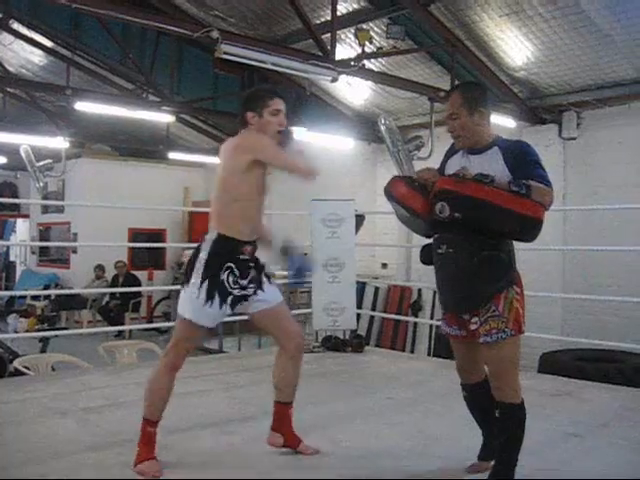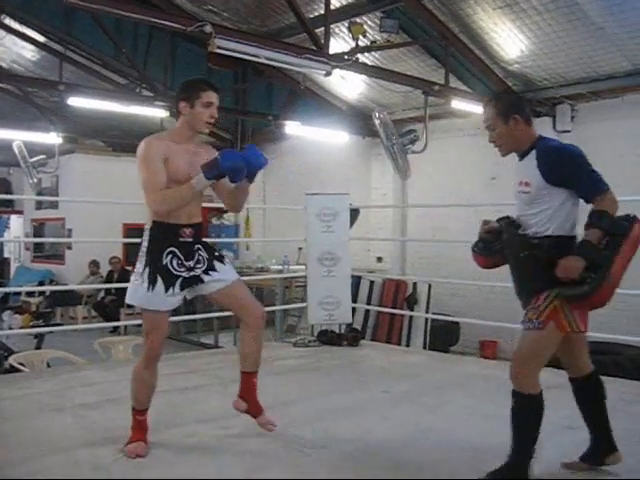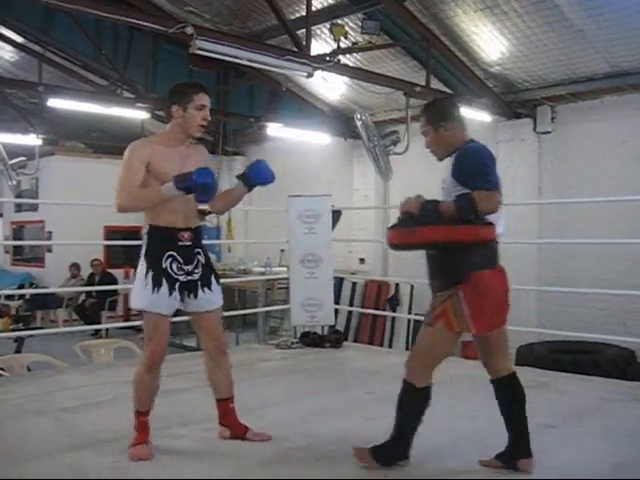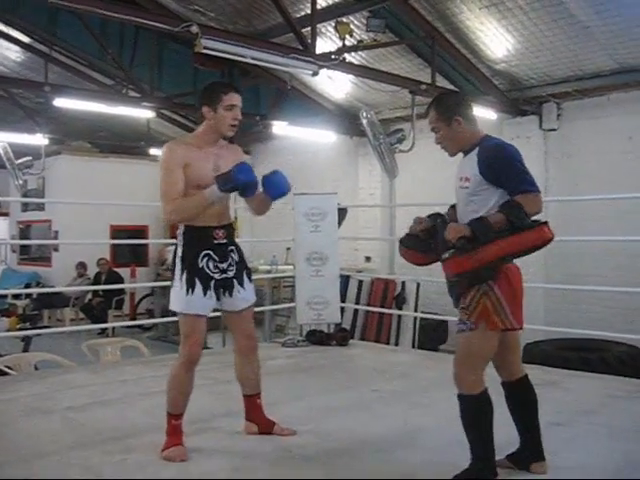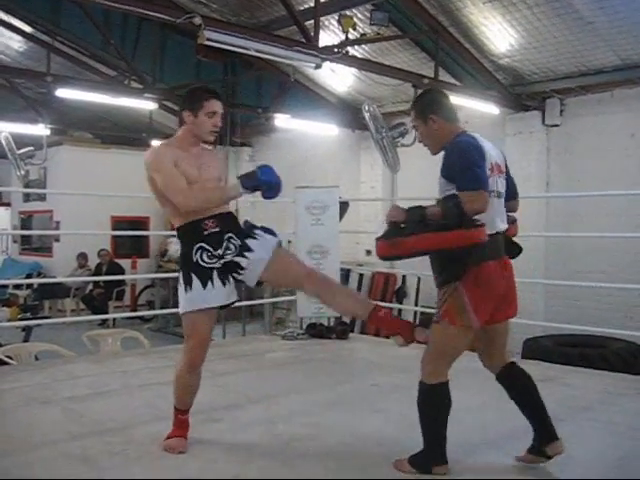
dt=1s
person 1, frame 1
left shoulder: (514, 152)
right shoulder: (452, 155)
left elbow: (545, 197)
left wrist: (487, 183)
right wrist: (426, 184)
left hip: (494, 281)
right hip: (453, 280)
left knee: (504, 382)
right knee: (469, 372)
right ankle: (492, 445)
person 1, frame 2
left shoulder: (558, 154)
right shoulder: (525, 161)
left elbow: (607, 202)
left wrist: (583, 257)
left hip: (557, 280)
right hip: (539, 280)
left knee: (522, 372)
right knee: (577, 365)
right ankle: (604, 447)
person 1, frame 3
left shoulder: (472, 155)
right shoulder: (476, 157)
left elbow: (489, 202)
left wrist: (426, 208)
right wrist: (432, 210)
left hip: (465, 281)
right hip: (488, 273)
left knee: (418, 367)
right knee: (498, 366)
left ankle: (394, 450)
right ankle: (519, 451)
person 1, frame 4
left shoulder: (496, 152)
right shoulder: (470, 159)
left elbow: (532, 202)
left wrist: (472, 230)
right wrist: (435, 223)
left hip: (492, 278)
right hip: (481, 277)
left knee: (467, 374)
right knee: (510, 369)
person 1, frame 5
left shoulder: (458, 149)
right shoulder: (489, 149)
left elbow: (474, 202)
right elbow: (511, 202)
left wrist: (414, 215)
left hip: (468, 272)
right hip: (494, 265)
left knee: (433, 366)
right knee: (496, 359)
left ankle: (432, 458)
right ankle: (546, 438)
person 2, frame 1
left shoulder: (246, 155)
right shoulder: (247, 142)
right elbow: (307, 172)
left wrist: (279, 245)
right wrist: (283, 149)
left hip: (247, 262)
right hip: (218, 259)
left knee: (294, 341)
right knee: (176, 357)
left ankle: (282, 431)
right ankle: (145, 447)
person 2, frame 2
left shoulder: (209, 152)
right shoulder: (154, 147)
left elbow: (233, 204)
right elbow: (159, 203)
left wrist: (245, 174)
right wrist: (205, 177)
left hip: (199, 247)
right hip: (163, 249)
left knee: (254, 315)
right knee: (153, 348)
left ankle: (247, 398)
right ankle: (139, 430)
person 2, frame 3
left shoulder: (199, 155)
right shoulder: (142, 150)
left elbow: (216, 202)
right elbow: (123, 201)
left wrist: (245, 184)
right wrist: (174, 186)
left hip: (195, 251)
right hip: (160, 253)
left knee: (216, 344)
right knee: (156, 352)
left ankle: (229, 422)
right ankle: (141, 432)
person 2, frame 4
left shoulder: (235, 154)
right shoulder: (177, 151)
left elbow: (256, 208)
right elbow: (172, 213)
left wrist: (268, 193)
right wrist: (217, 188)
left hip: (229, 250)
right hip: (196, 252)
left knee: (246, 340)
right knee: (191, 351)
left ankle: (255, 417)
right ankle: (173, 434)
person 2, frame 5
left shoulder: (213, 157)
right shoulder: (159, 156)
right elbow: (186, 202)
left wrist: (245, 226)
right wrist: (245, 184)
left hip: (232, 236)
right hip: (196, 250)
left knee: (310, 279)
right knee: (195, 350)
right ankle: (178, 426)
